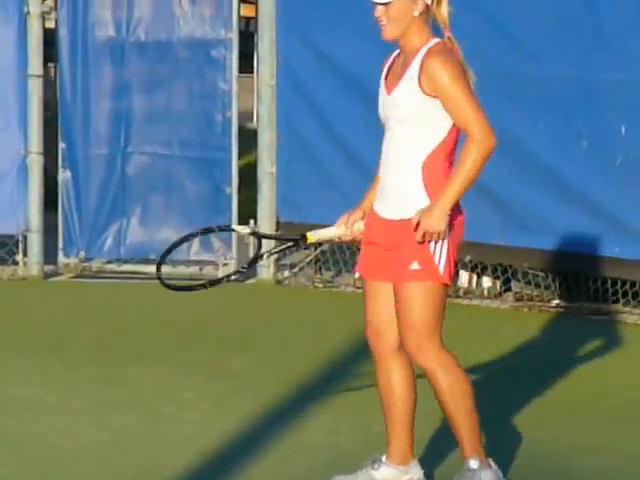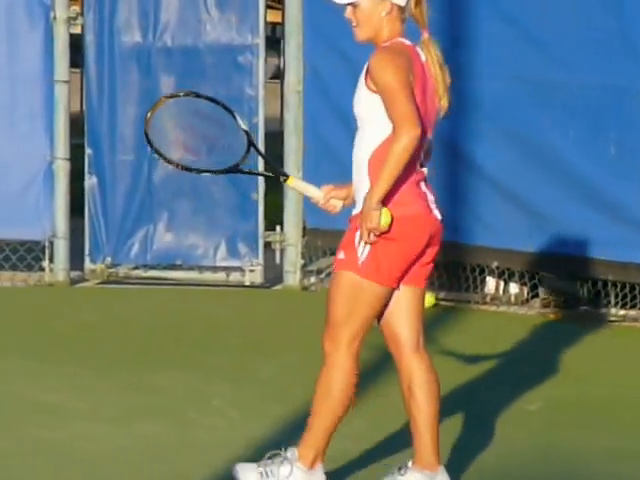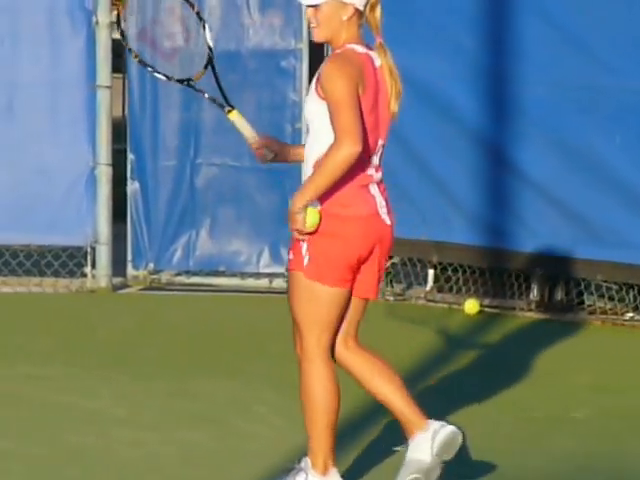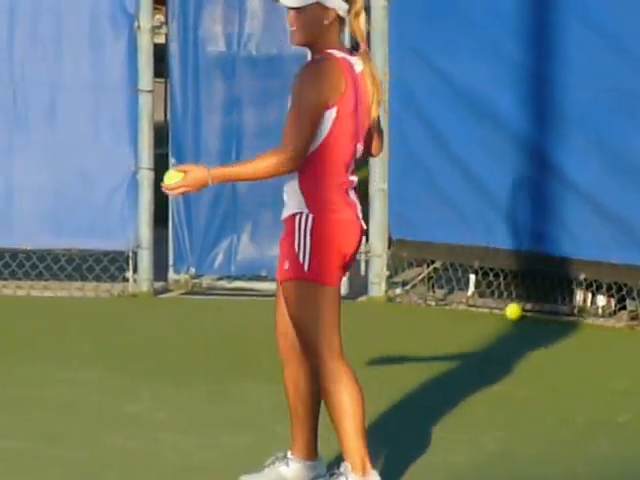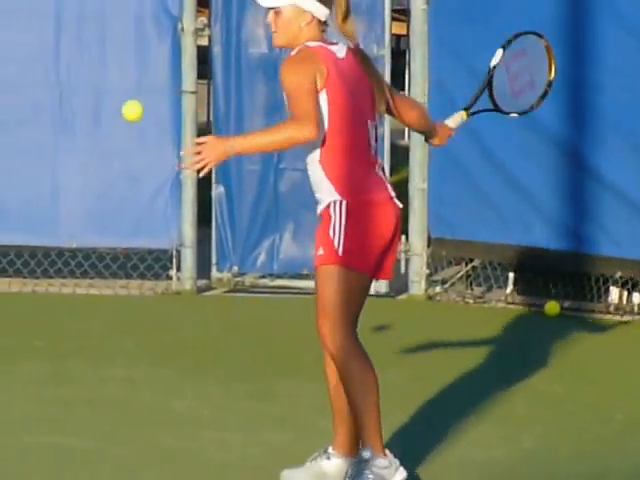
dt=0.5s
person 1, frame 1
left shoulder: (436, 61)
right shoulder: (394, 64)
left elbow: (482, 137)
left wrist: (442, 204)
right wrist: (365, 208)
left hip: (425, 225)
right hip: (389, 222)
left knee: (422, 347)
right knee: (381, 342)
person 1, frame 2
left shoulder: (388, 58)
right shoulder: (421, 60)
left elbow: (408, 133)
left wrist: (373, 201)
right wrist: (354, 188)
left hip: (387, 222)
right hip: (418, 218)
left knee: (340, 345)
right knee: (407, 347)
person 1, frame 3
left shoulder: (339, 65)
right shoulder: (380, 65)
left elbow: (349, 146)
left wrist: (300, 200)
right wrist: (287, 151)
left hip: (332, 220)
right hip: (373, 218)
left knee: (311, 349)
right knee: (340, 347)
right ankle: (424, 430)
person 1, frame 4
left shoulder: (319, 72)
right shoulder: (359, 70)
left elbow: (290, 158)
right elbow: (373, 146)
left wrist: (211, 176)
left hip: (315, 221)
right hip: (339, 219)
left knee: (326, 357)
right knee: (293, 346)
person 1, frame 5
left shoulder: (299, 61)
right shoulder: (355, 58)
left elbow: (311, 129)
right elbow: (401, 106)
left wrist: (233, 146)
right wrist: (434, 130)
left hip: (351, 211)
right hip: (376, 205)
left knee: (337, 338)
right knee: (334, 337)
